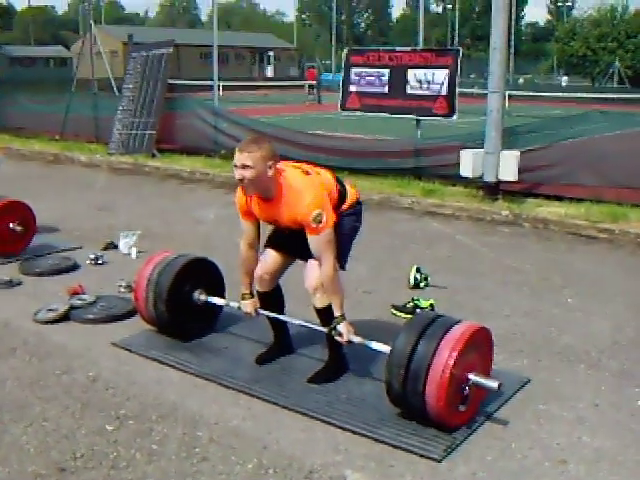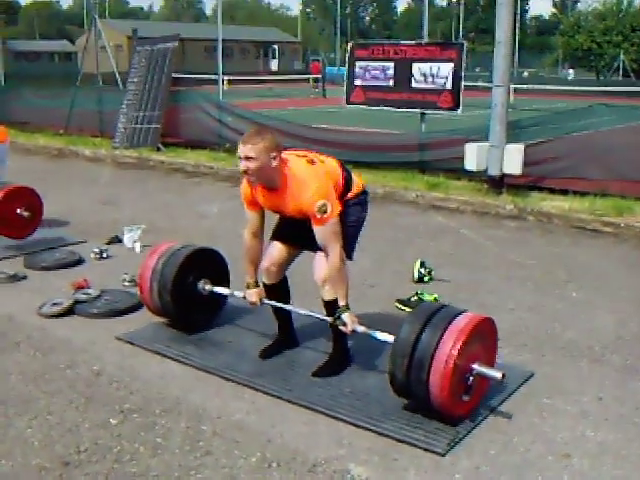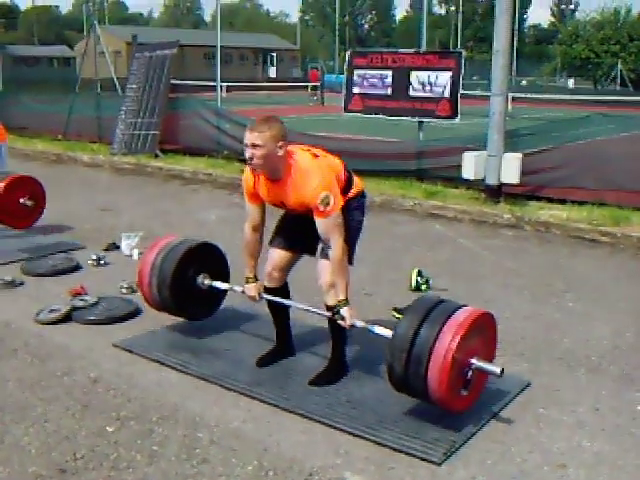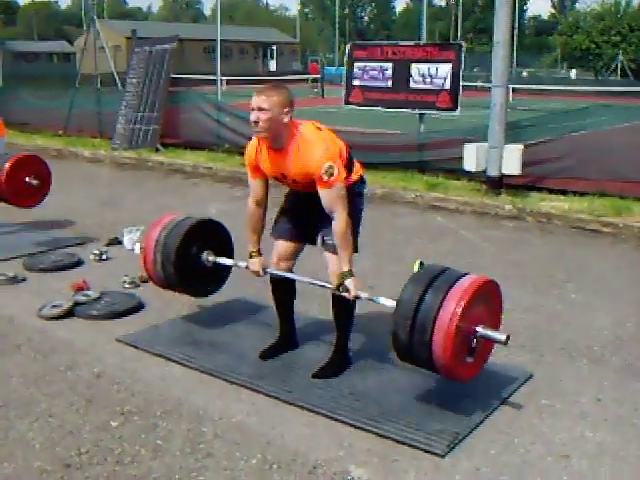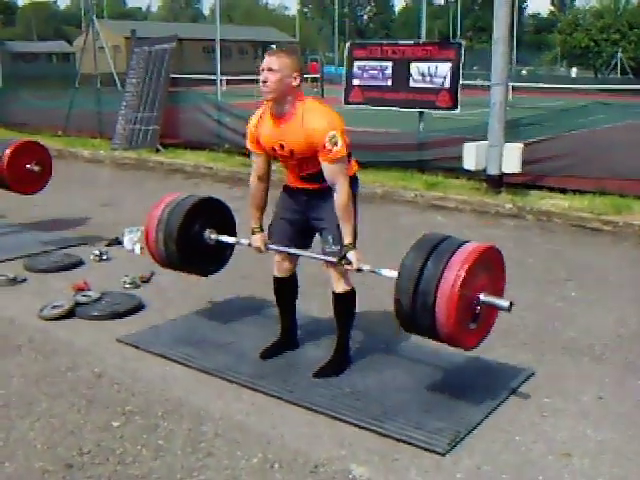
dt=0.2s
person 1, frame 1
left shoulder: (306, 197)
right shoulder: (245, 194)
left elbow: (327, 262)
right elbow: (249, 245)
left wrist: (339, 318)
right wrist: (246, 294)
left hip: (341, 212)
left knee: (314, 283)
right knee: (263, 274)
left ankle: (337, 359)
right ankle: (282, 341)
person 1, frame 2
left shoulder: (310, 187)
right shoulder: (250, 184)
left elbow: (333, 252)
right elbow: (253, 234)
left wrist: (344, 308)
right wrist: (251, 283)
left hip: (346, 201)
left knee: (323, 275)
right knee: (270, 266)
left ankle: (340, 352)
right ankle: (286, 335)
person 1, frame 3
left shoulder: (314, 179)
right shoulder: (252, 176)
left elbow: (335, 243)
right elbow: (253, 227)
left wrist: (343, 302)
right wrist: (250, 278)
left hip: (345, 203)
right hip: (300, 207)
left knee: (327, 281)
right knee: (273, 271)
left ankle: (338, 361)
right ankle: (284, 343)
person 1, frame 4
left shoulder: (317, 149)
right shoulder: (255, 149)
left elbow: (338, 215)
right elbow: (256, 202)
left wrist: (348, 273)
right wrist: (254, 252)
left hip: (344, 189)
right hip: (302, 192)
left knee: (335, 271)
right knee: (279, 261)
left ankle: (341, 352)
right ankle: (287, 335)
person 1, frame 5
left shoulder: (320, 121)
right shoulder: (258, 123)
left elbow: (339, 188)
right elbow: (259, 178)
left wrist: (349, 246)
right wrist: (256, 229)
left hip: (332, 185)
right hip: (297, 189)
left knee: (337, 268)
right knee: (281, 262)
left ankle: (342, 351)
right ankle: (288, 335)
